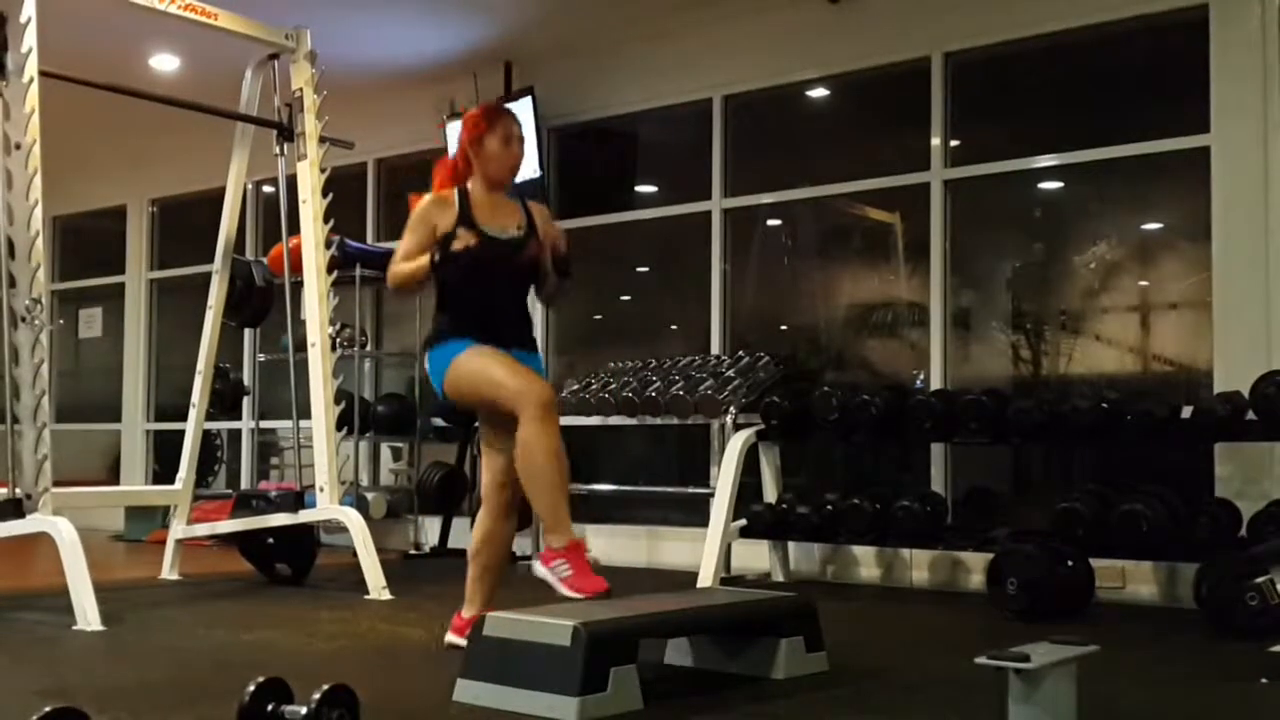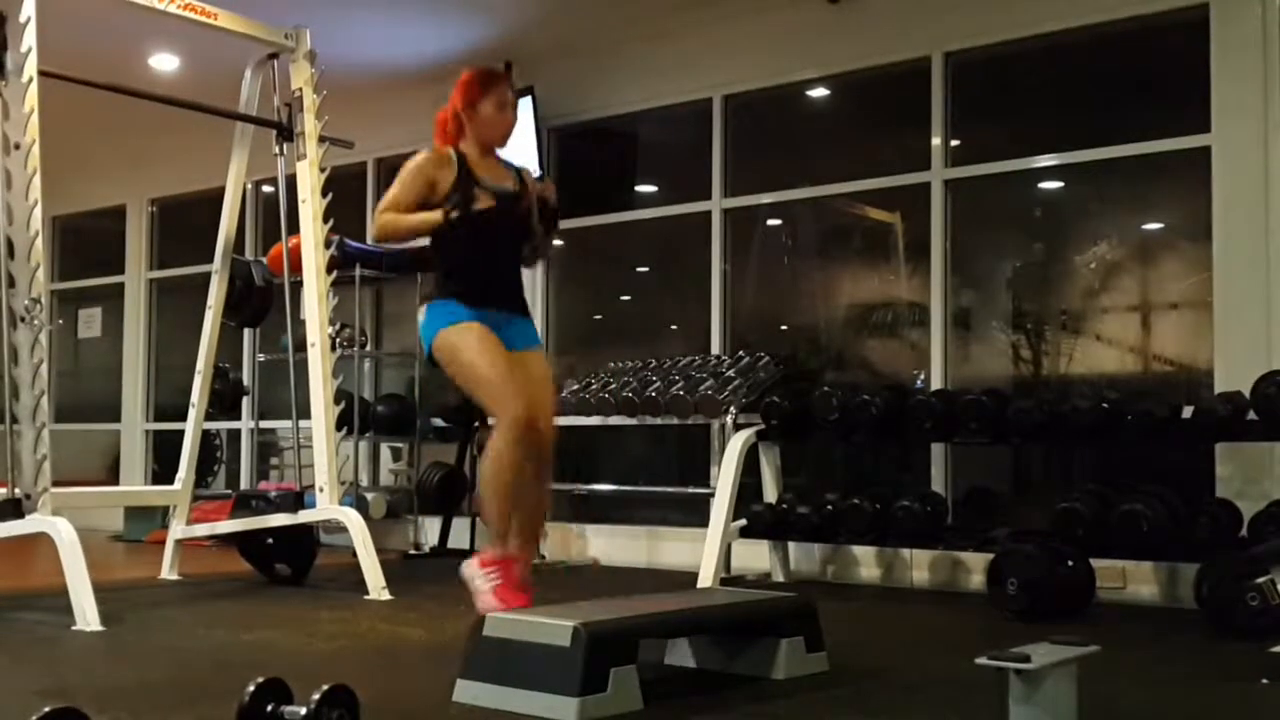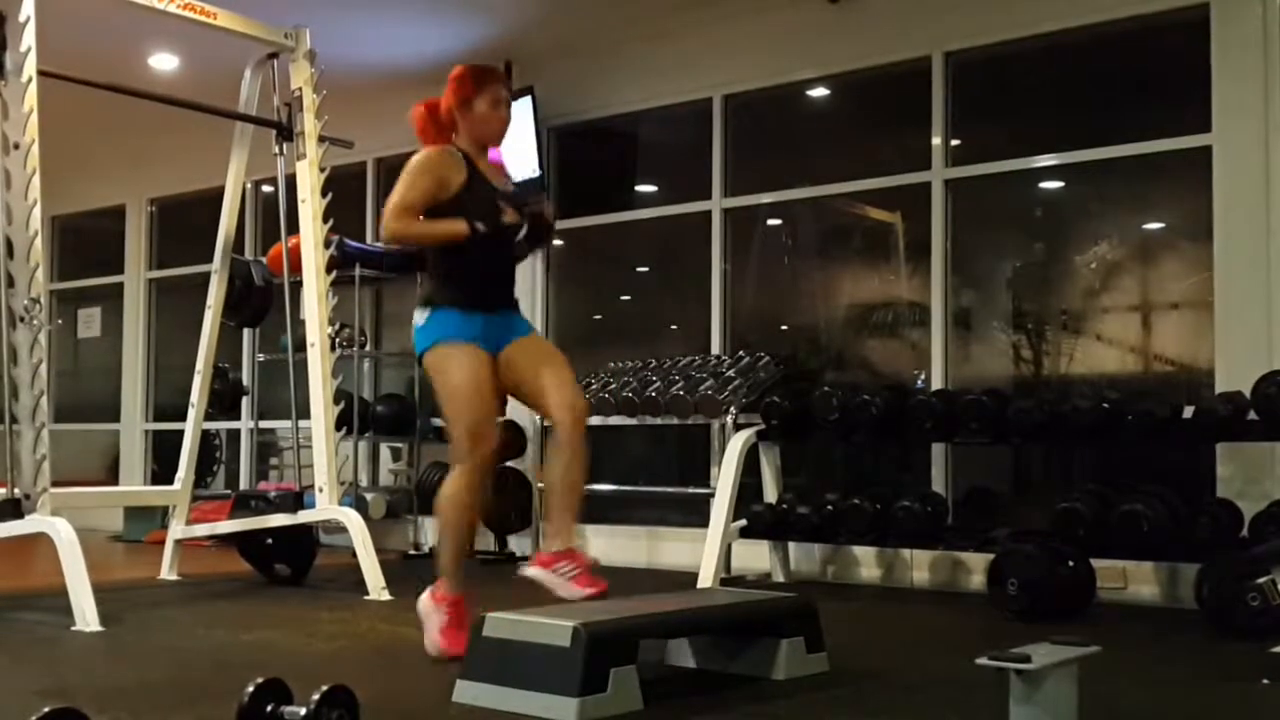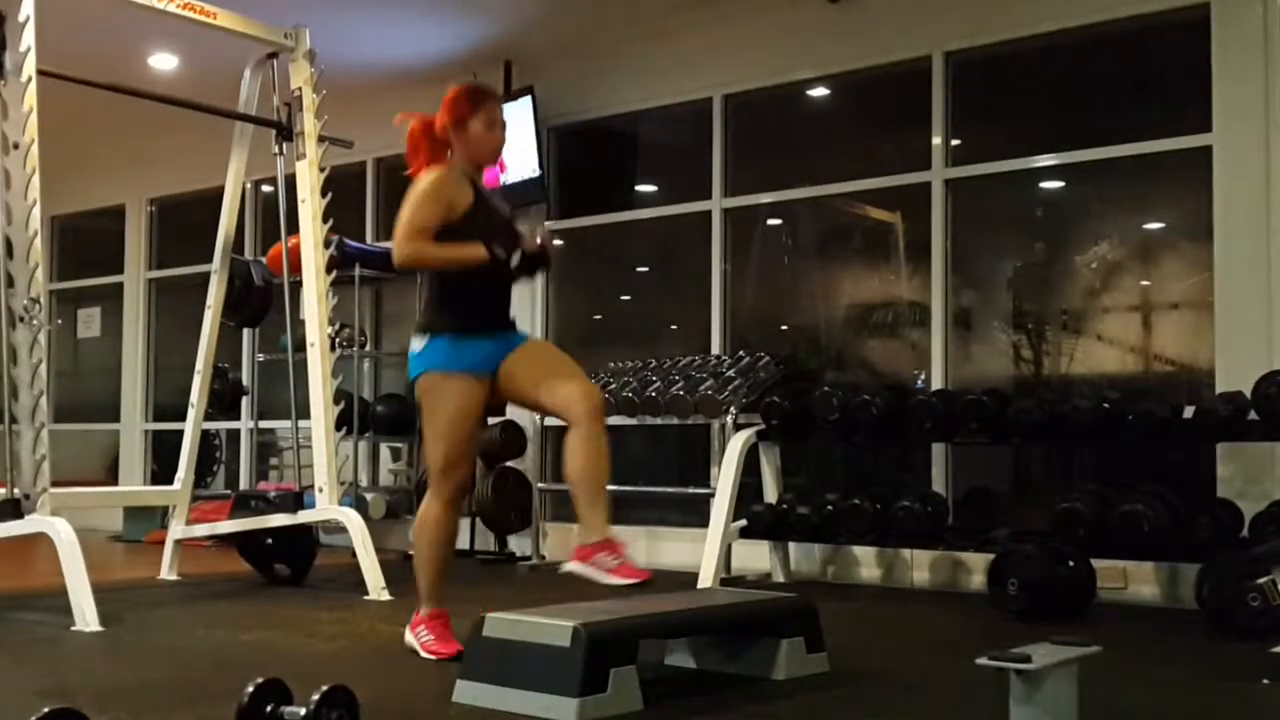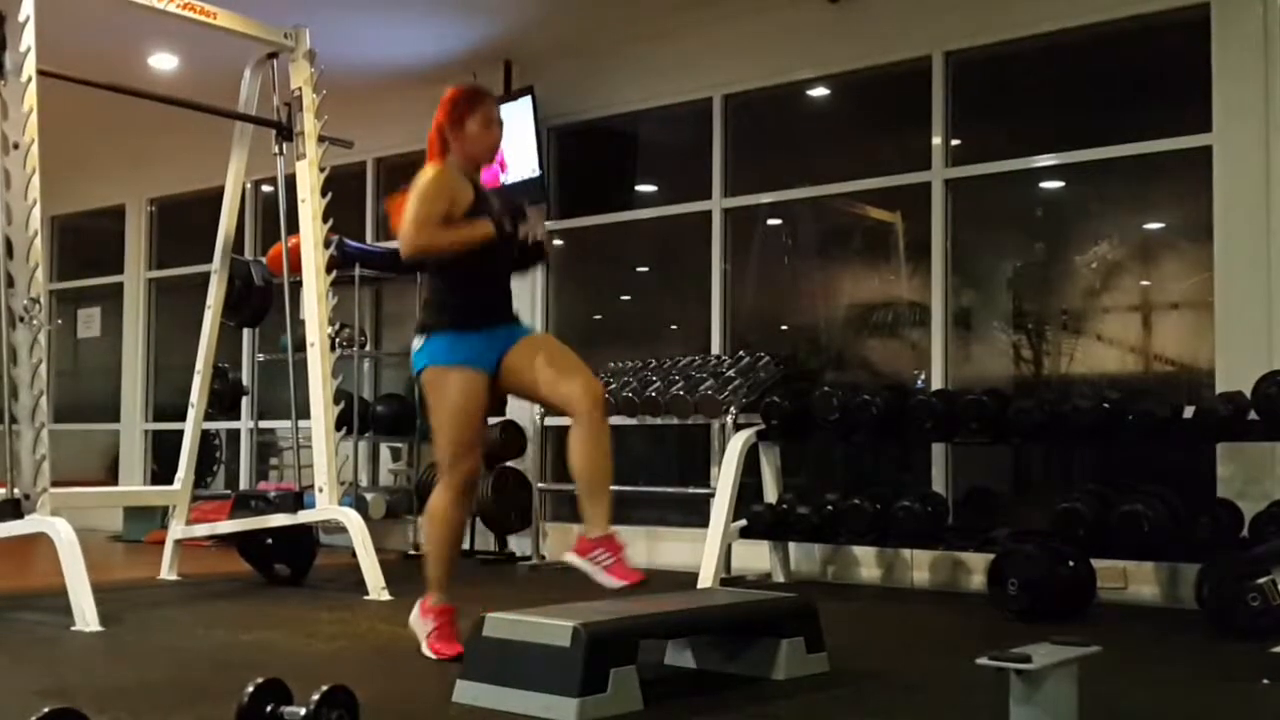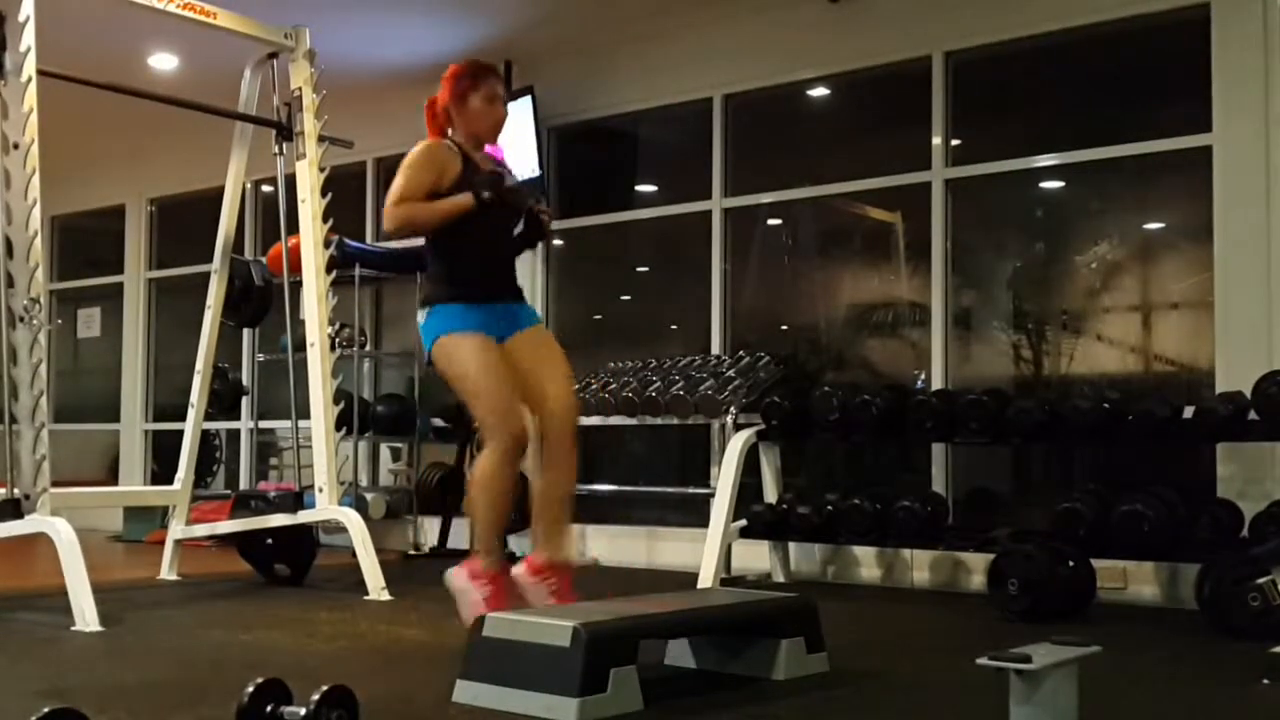
dt=0.1s
person 1, frame 1
left shoulder: (535, 217)
right shoulder: (441, 206)
left elbow: (546, 293)
right elbow: (398, 277)
left wrist: (555, 264)
right wrist: (442, 257)
left hip: (518, 351)
right hip: (459, 350)
left knee: (502, 493)
right knee: (535, 403)
left ankle: (471, 620)
right ankle: (562, 549)
person 1, frame 2
left shoulder: (519, 177)
right shoulder: (433, 164)
right elbow: (380, 226)
left wrist: (544, 220)
right wrist: (449, 216)
left hip: (514, 316)
right hip: (454, 312)
left knee: (540, 440)
right knee: (515, 414)
left ankle: (518, 572)
right ankle: (497, 557)
person 1, frame 3
left shoulder: (498, 179)
right shoulder: (434, 163)
right elbow: (391, 225)
left wrist: (535, 234)
right wrist: (472, 228)
left hip: (503, 320)
right hip: (451, 321)
left knee: (570, 408)
right knee: (477, 456)
left ankle: (557, 552)
right ankle: (446, 593)
person 1, frame 4
left shoulder: (486, 194)
right shoulder: (439, 181)
right elbow: (403, 250)
left wrist: (523, 260)
right wrist: (486, 252)
left hip: (501, 338)
right hip: (450, 343)
left knee: (586, 404)
right knee: (449, 482)
left ankle: (594, 542)
right ankle: (427, 615)
person 1, frame 5
left shoulder: (494, 192)
right shoulder: (441, 178)
right elbow: (413, 243)
left wrist: (521, 252)
right wrist: (492, 228)
left hip: (505, 330)
right hip: (455, 337)
left knee: (590, 399)
right knee: (459, 478)
left ankle: (595, 539)
right ankle: (436, 608)
person 1, frame 6
left shoulder: (497, 170)
right shoulder: (434, 154)
right elbow: (394, 219)
left wrist: (529, 229)
right wrist: (474, 200)
left hip: (508, 305)
right hip: (454, 312)
left knee: (563, 412)
right knee: (508, 431)
left ankle: (545, 562)
right ankle: (485, 569)
